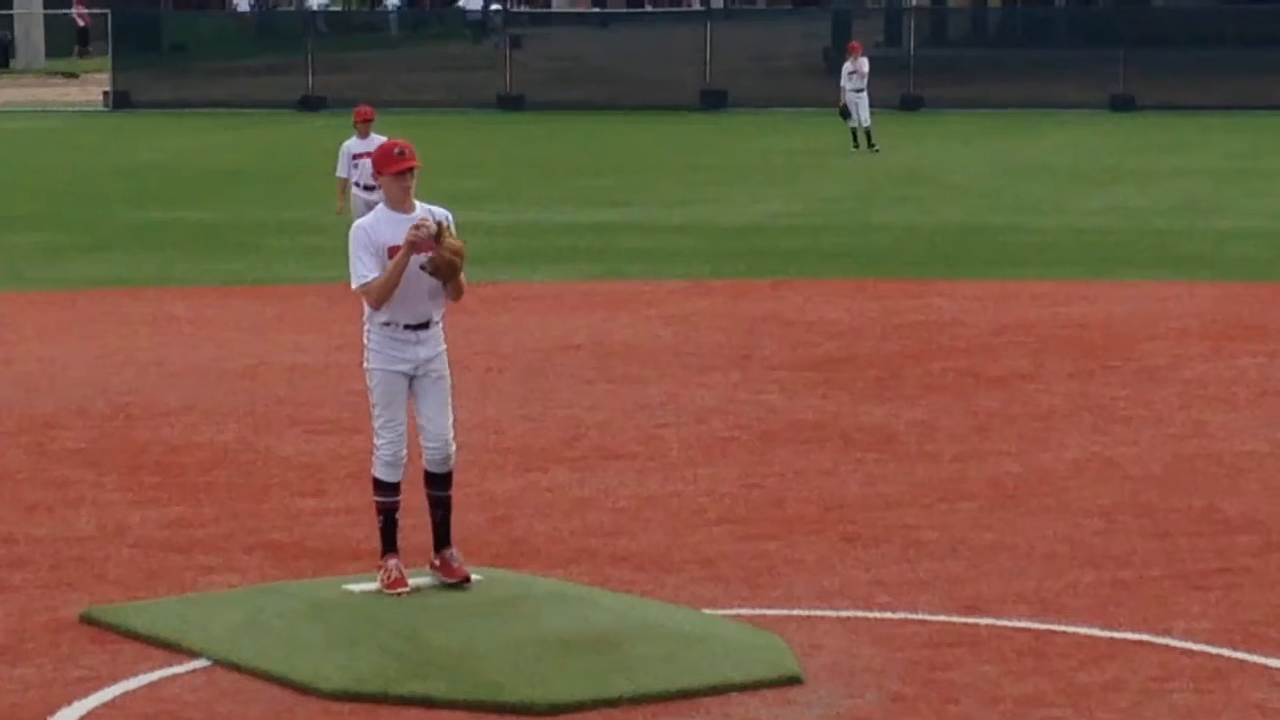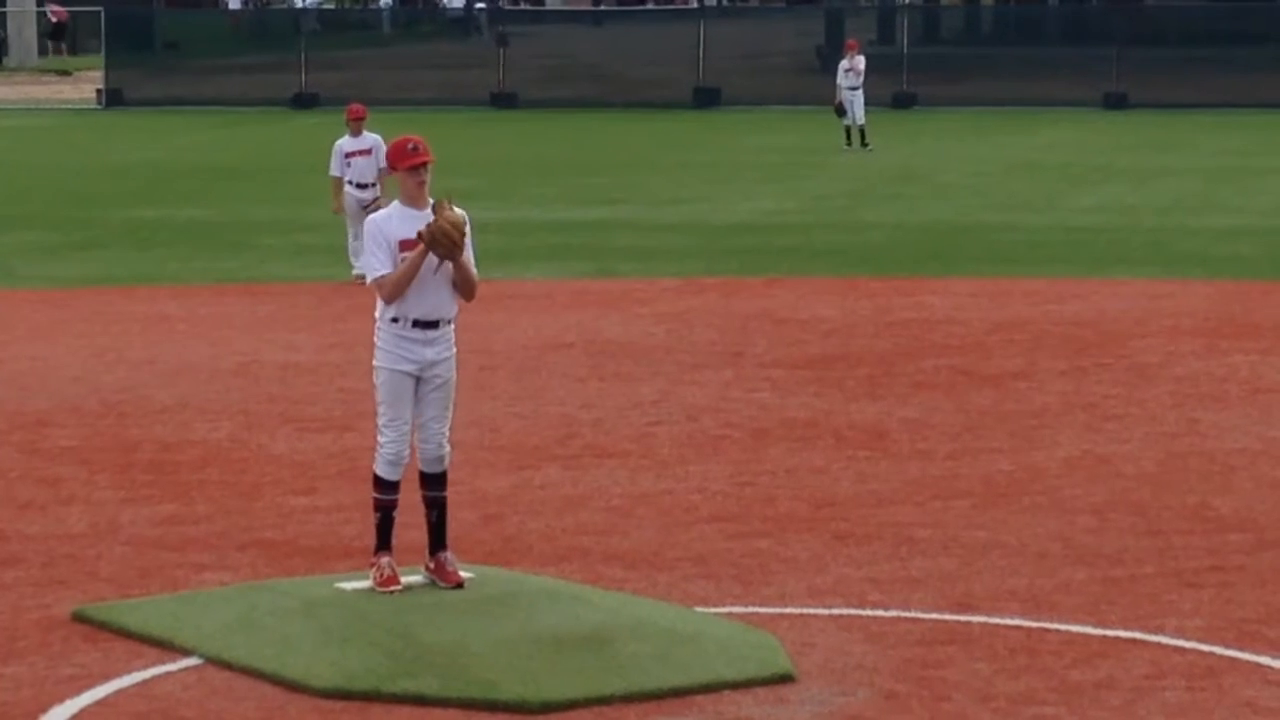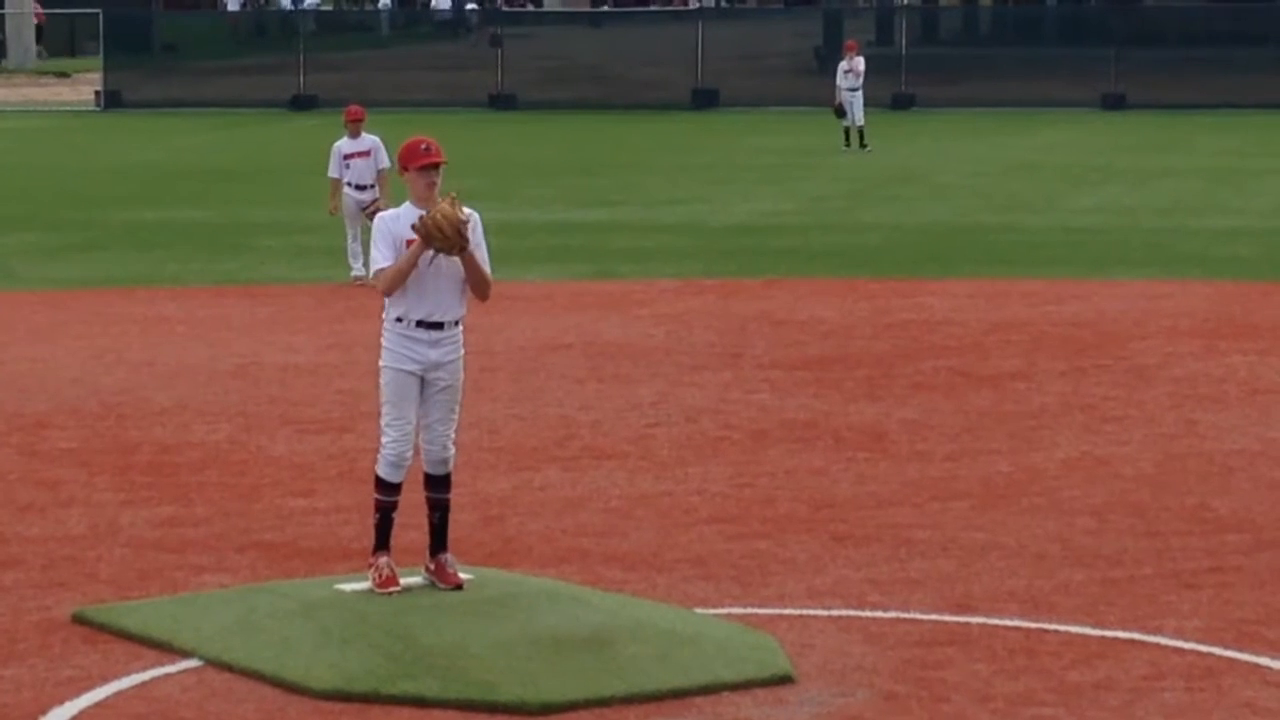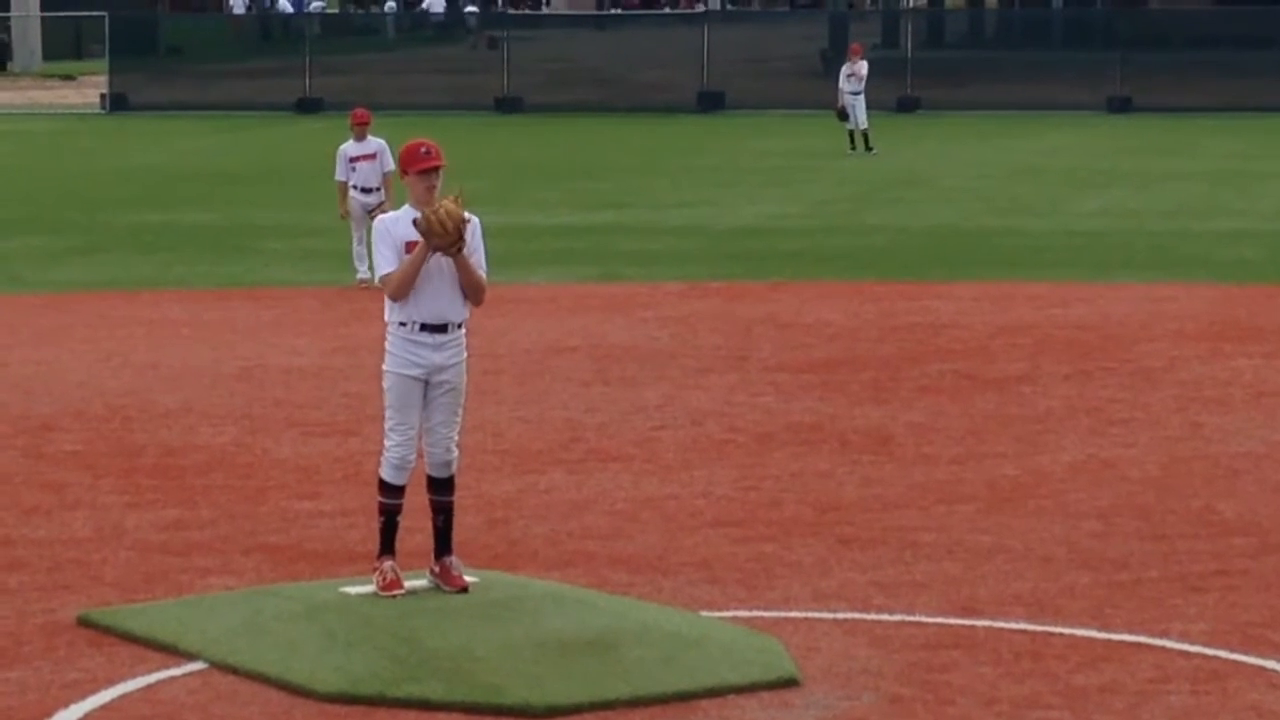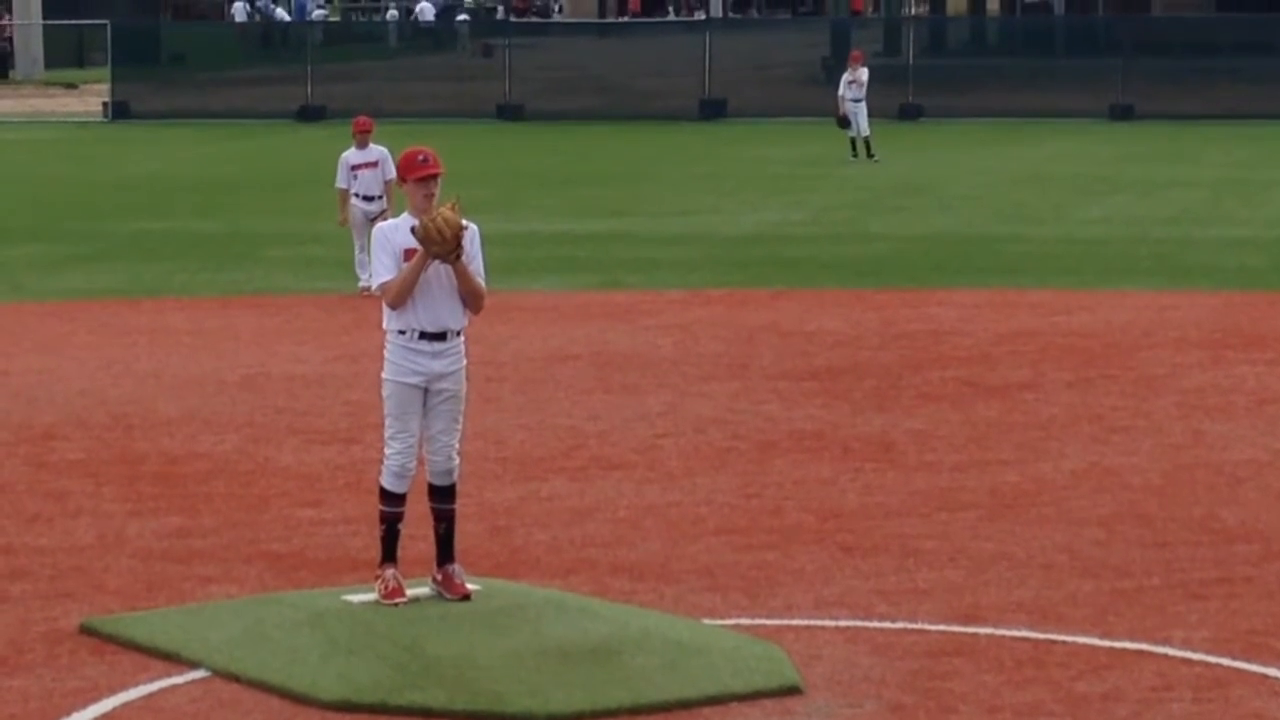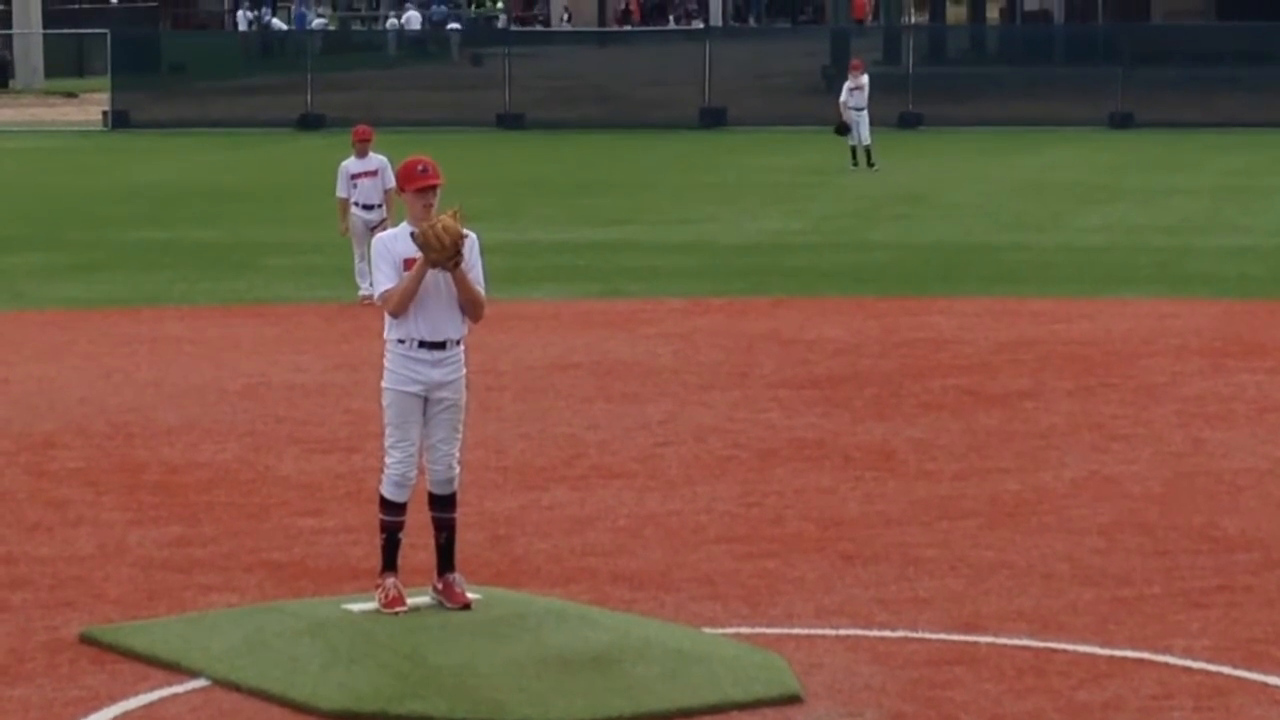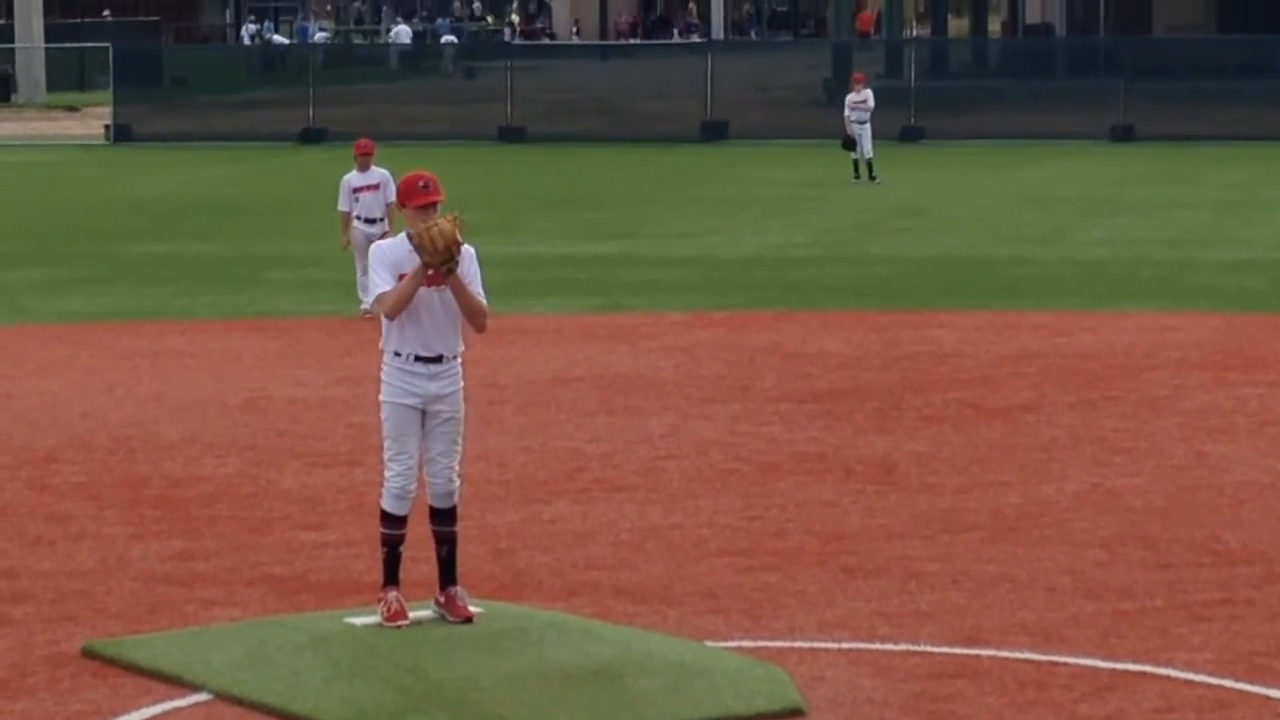
dt=0.4s
person 1, frame 1
left shoulder: (440, 218)
right shoulder: (365, 229)
left elbow: (456, 295)
right elbow: (374, 297)
right wrist: (406, 251)
left hip: (431, 343)
right hip: (387, 347)
left knee: (440, 445)
right knee: (390, 449)
left ankle: (443, 550)
right ankle: (389, 555)
person 1, frame 2
left shoulder: (453, 217)
right shoulder: (379, 224)
left elbow: (469, 293)
right elbow: (387, 292)
left wrist: (454, 251)
right wrist: (423, 248)
left hip: (441, 343)
right hip: (397, 344)
left knee: (436, 447)
right knee: (393, 446)
left ankle: (438, 552)
right ankle: (382, 553)
person 1, frame 3
left shoulder: (466, 220)
right shoulder: (389, 222)
left elbow: (484, 292)
right elbow: (384, 285)
left wrist: (463, 249)
right wrist: (423, 243)
left hip: (448, 345)
right hip: (402, 345)
left knee: (440, 448)
right knee: (396, 447)
left ankle: (438, 553)
right ankle: (381, 553)
person 1, frame 4
left shoulder: (466, 223)
right shoulder: (388, 225)
left elbow: (479, 296)
right elbow: (394, 290)
left wrist: (456, 250)
right wrist: (427, 244)
left hip: (451, 347)
right hip: (406, 347)
left knee: (443, 450)
right knee: (400, 449)
left ankle: (444, 556)
right ankle: (386, 557)
person 1, frame 5
left shoulder: (465, 231)
right shoulder: (387, 233)
left elbow: (477, 304)
right elbow: (392, 297)
left wrist: (454, 258)
right wrist: (425, 253)
left hip: (450, 355)
right hip: (405, 355)
left knee: (444, 458)
right knee: (400, 457)
left ankle: (446, 564)
right ankle: (388, 565)
person 1, frame 6
left shoulder: (464, 240)
right shoulder: (387, 243)
left elbow: (477, 313)
right elbow: (393, 307)
left wrist: (454, 266)
right wrist: (426, 262)
left hip: (450, 364)
right hip: (405, 364)
left knee: (445, 467)
right knee: (400, 466)
left ankle: (446, 574)
right ankle: (388, 574)
person 1, frame 7
left shoulder: (462, 254)
right shoulder: (384, 252)
left elbow: (481, 323)
right elbow: (388, 308)
left wrist: (450, 273)
right wrist: (423, 264)
left hip: (447, 378)
right hip: (402, 377)
left knee: (445, 481)
right knee: (400, 480)
left ankle: (449, 588)
right ankle: (390, 588)
